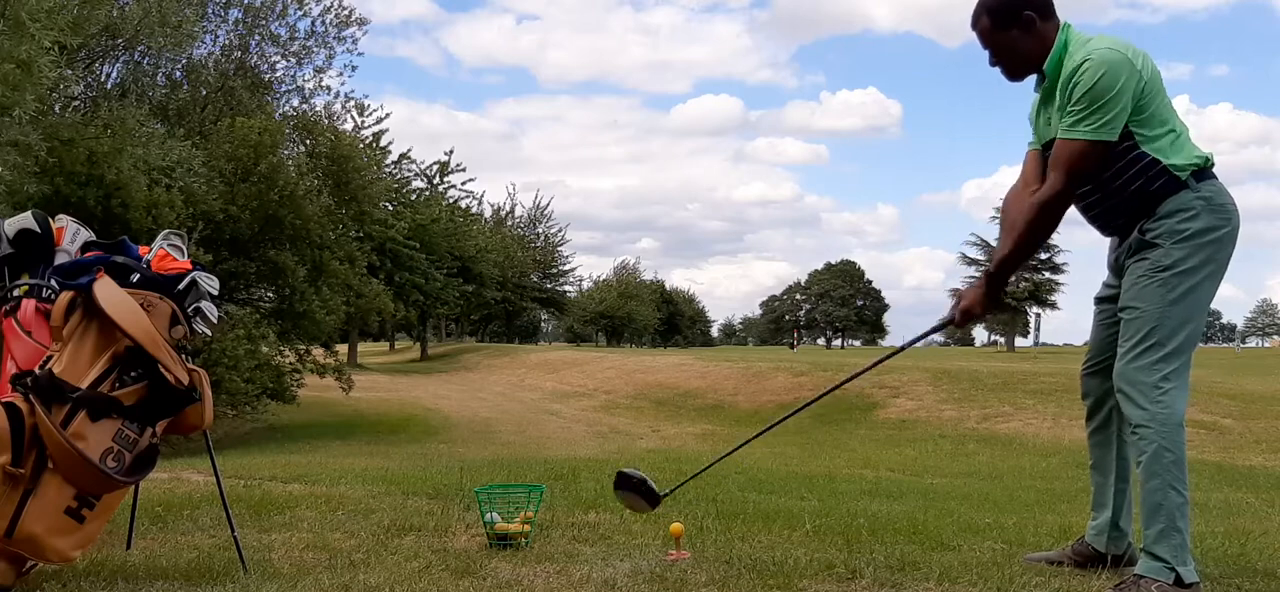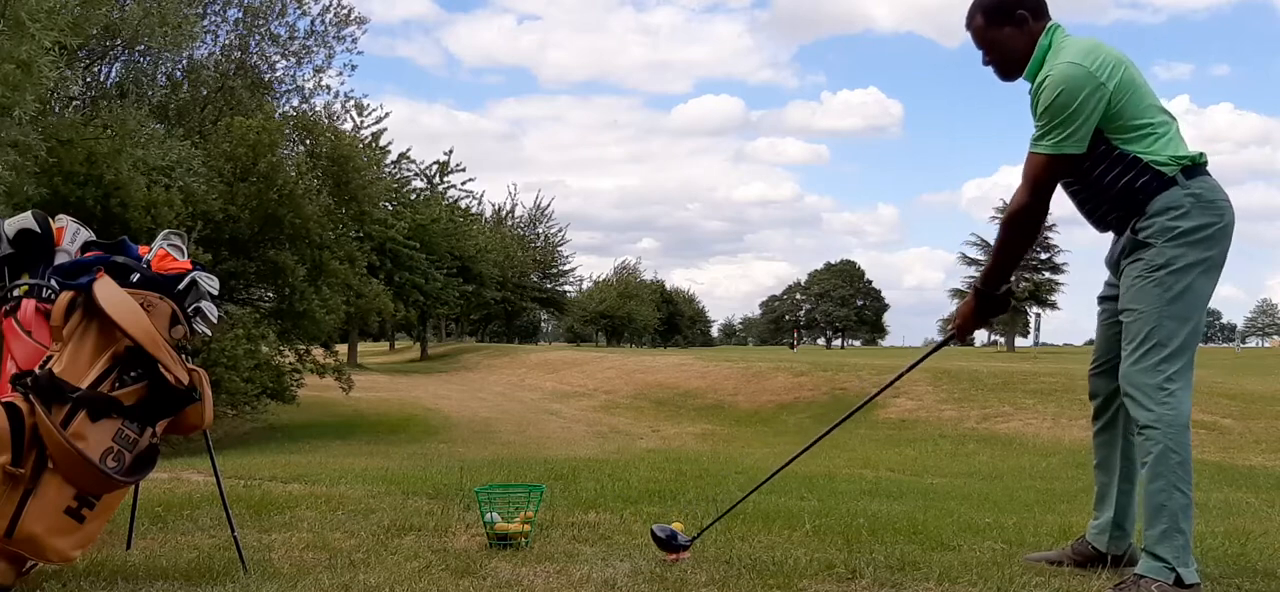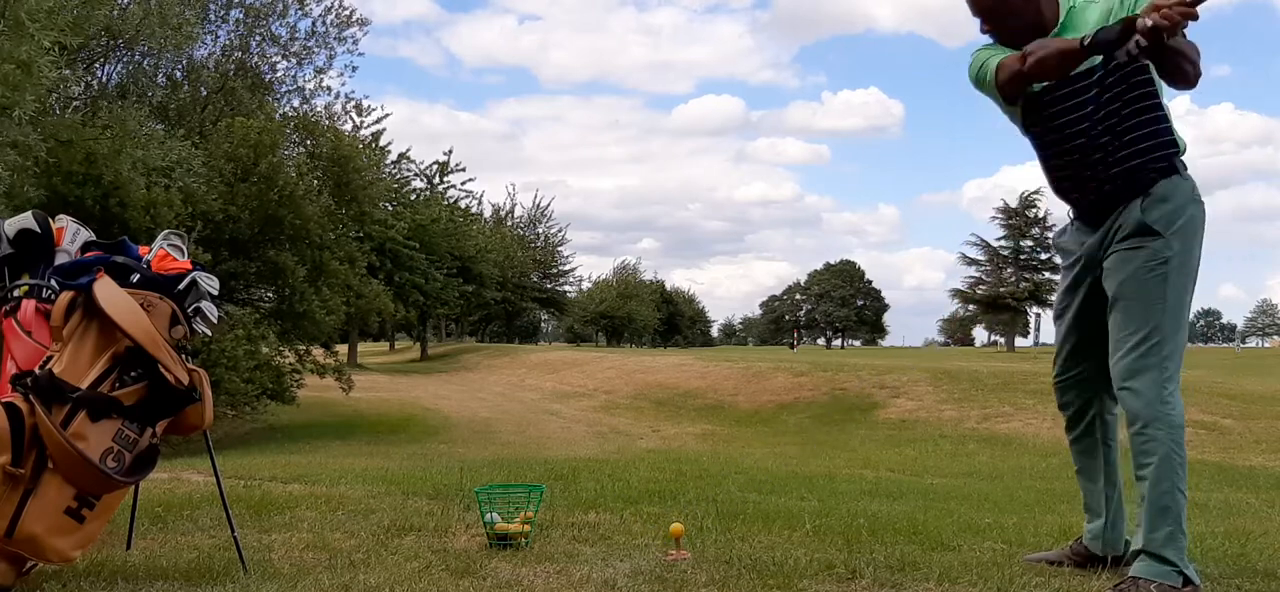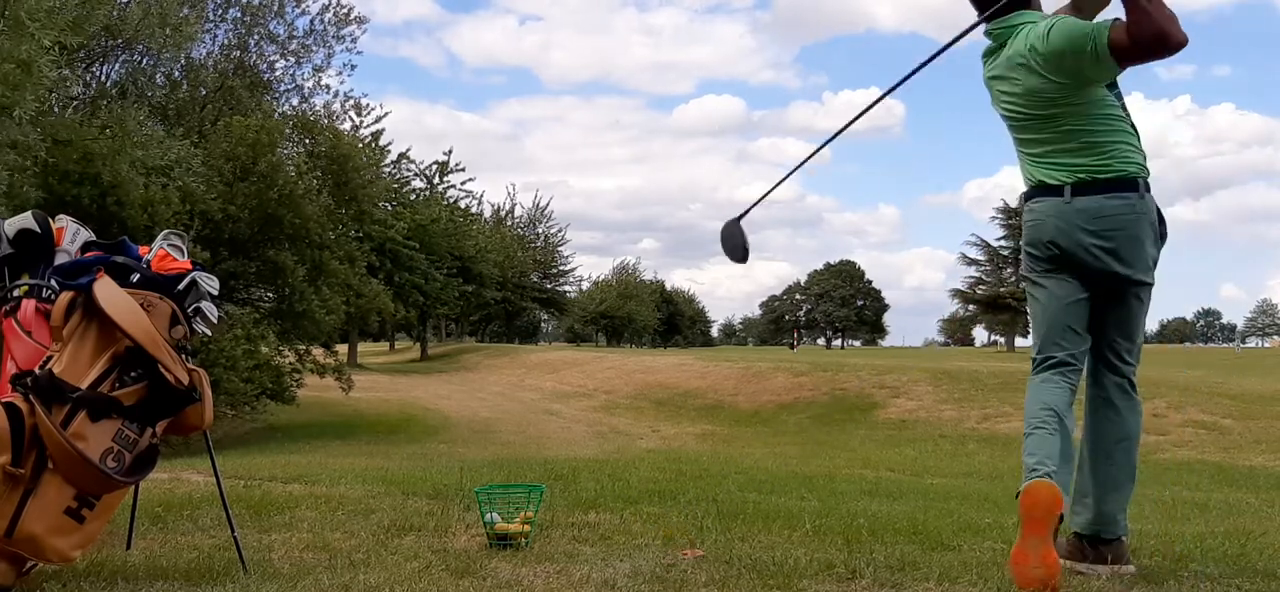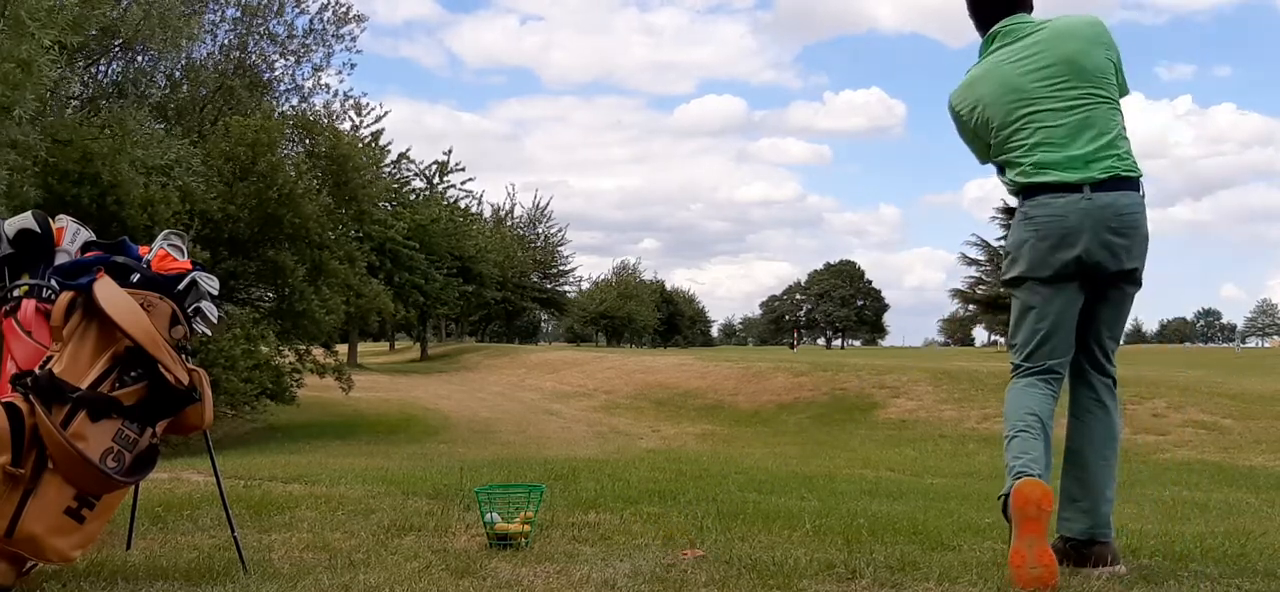
dt=1s
person 1, frame 1
left shoulder: (1098, 65)
right shoulder: (1049, 90)
left elbow: (1059, 191)
right elbow: (1027, 188)
left wrist: (994, 279)
right wrist: (997, 270)
left hip: (1185, 221)
right hip: (1141, 232)
left knee: (1144, 382)
right knee: (1102, 379)
right ankle: (1108, 538)
person 1, frame 2
left shoulder: (1070, 73)
right shoulder: (1061, 70)
left elbow: (1031, 203)
right elbow: (1033, 197)
left wrist: (983, 292)
right wrist: (999, 282)
left hip: (1178, 219)
right hip: (1146, 228)
left knee: (1151, 384)
right knee: (1111, 381)
right ankle: (1109, 539)
person 1, frame 3
right shoulder: (987, 65)
left elbow: (1185, 72)
right elbow: (1035, 66)
left hip: (1155, 211)
right hip: (1087, 226)
left knee: (1141, 380)
right knee: (1077, 384)
right ankle: (1103, 537)
person 1, frame 4
left shoulder: (995, 58)
left hip: (1051, 218)
right hip: (1122, 212)
left knee: (1054, 367)
right knee: (1114, 374)
left ankle: (1044, 481)
right ankle: (1101, 534)
person 1, frame 5
left shoulder: (967, 95)
left hip: (1048, 218)
right hip: (1122, 210)
left knee: (1035, 371)
right knee: (1095, 374)
left ankle: (1026, 484)
right ankle: (1089, 536)
